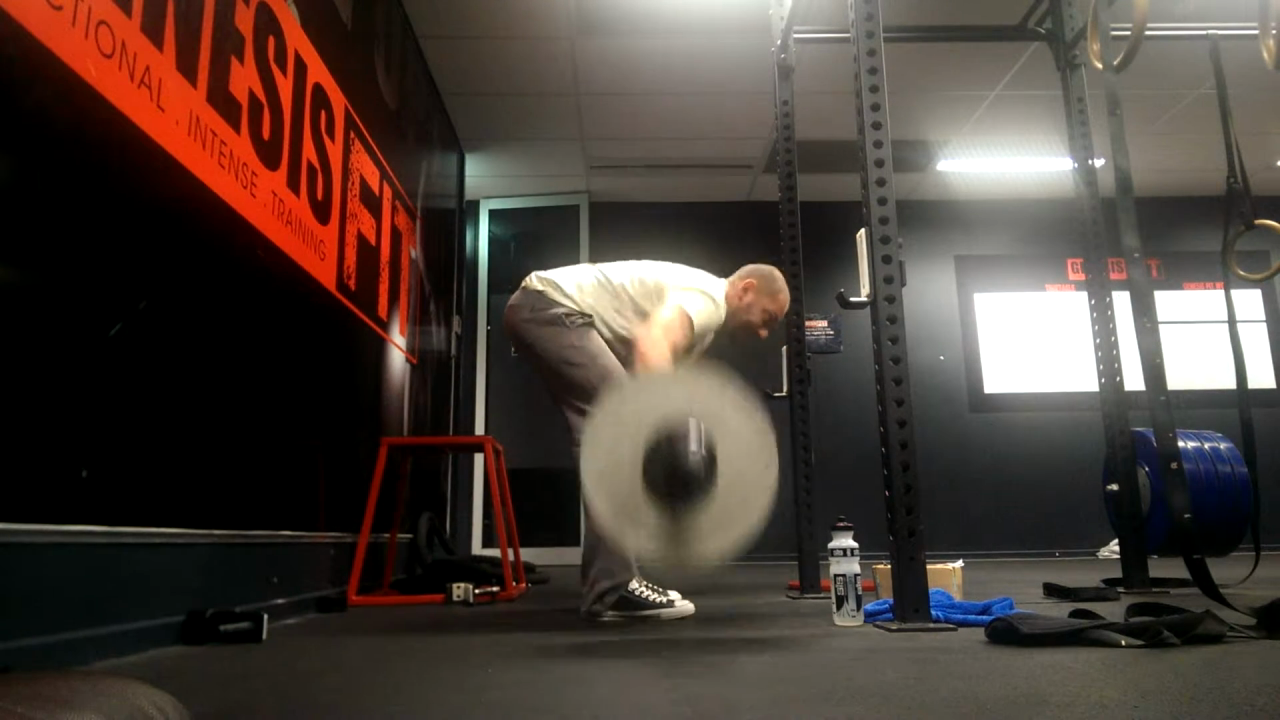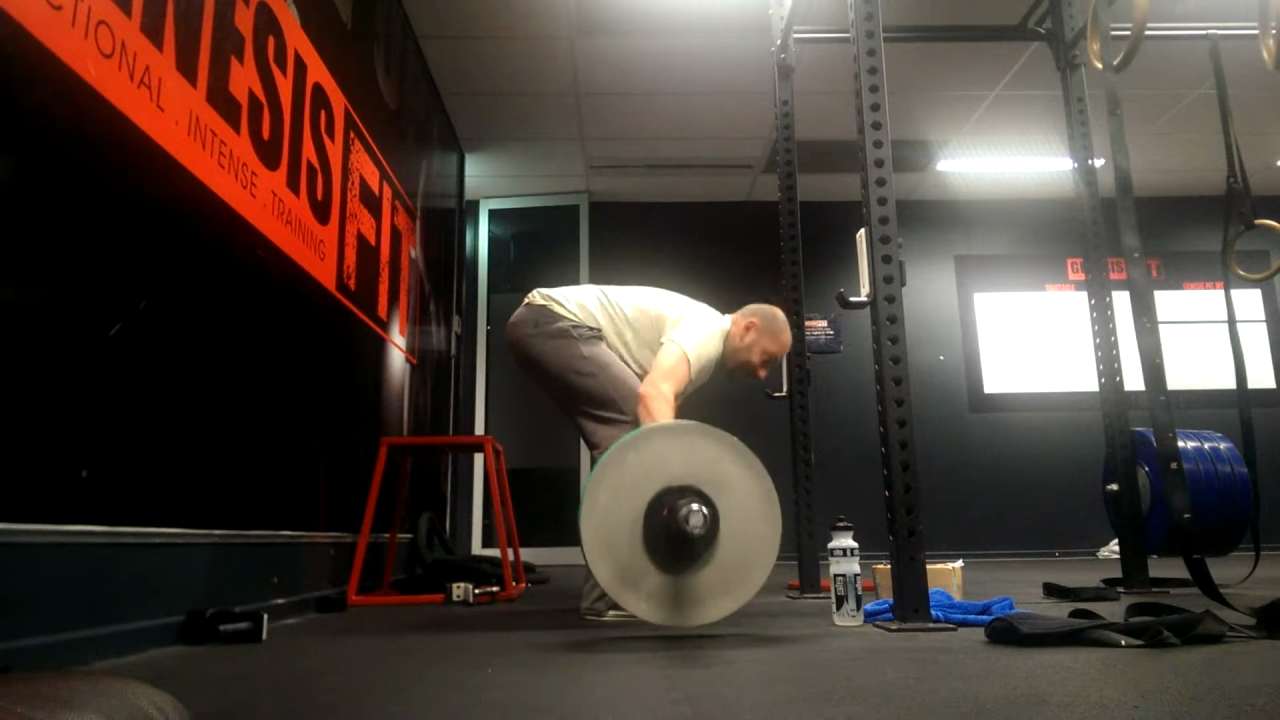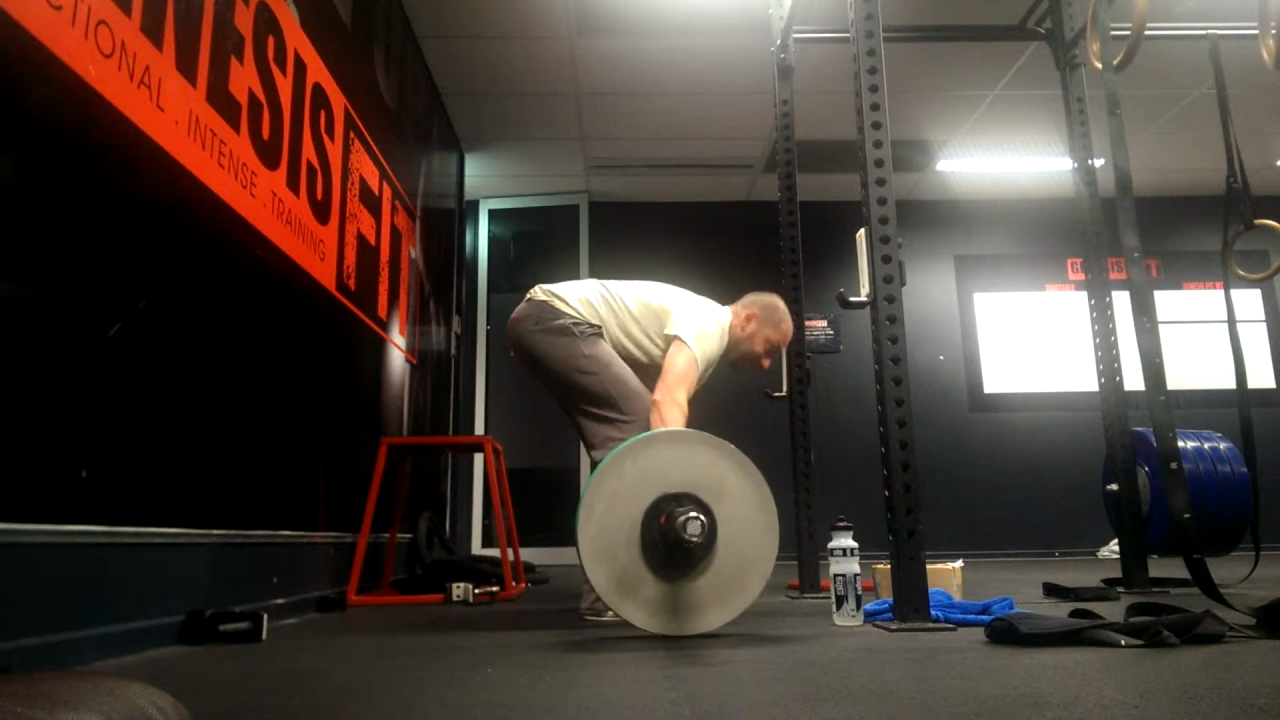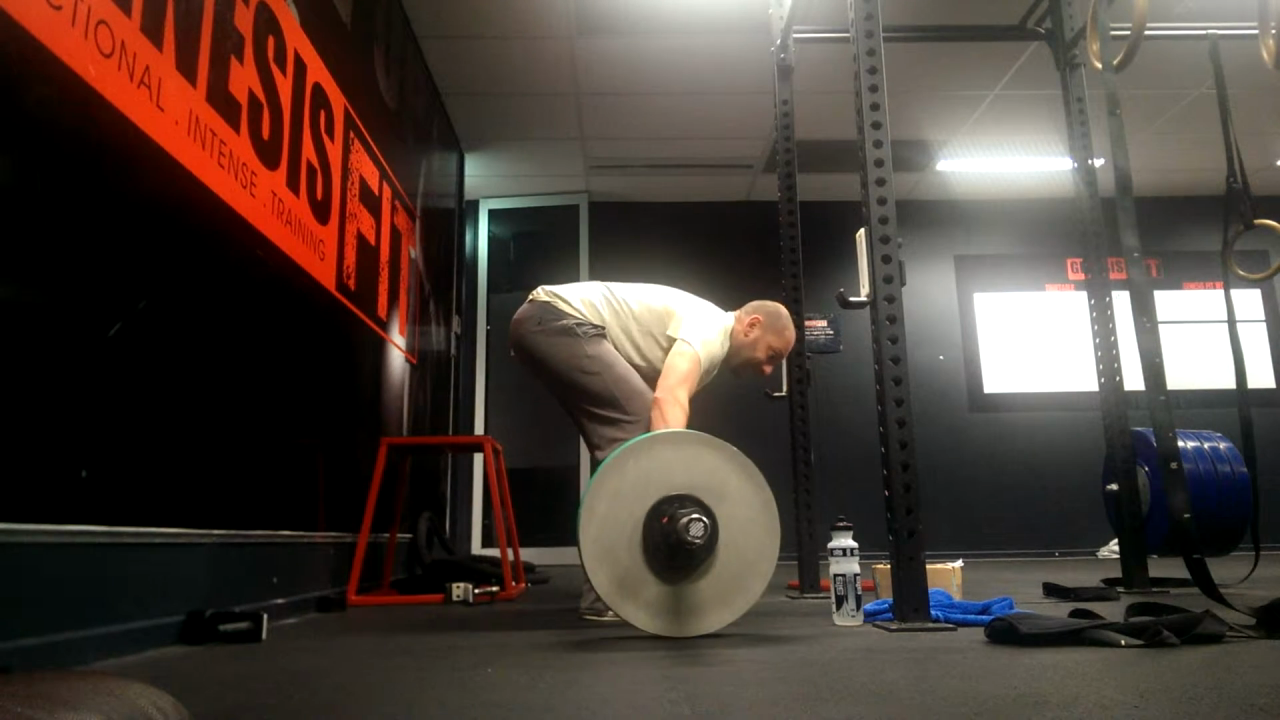
dt=0.2s
person 1, frame 1
left shoulder: (692, 309)
right shoulder: (707, 298)
right elbow: (651, 341)
left hip: (543, 310)
right hip: (548, 306)
left ankle: (611, 580)
right ankle: (612, 589)
person 1, frame 2
left shoulder: (703, 340)
right shoulder: (706, 330)
right elbow: (654, 395)
left hip: (540, 326)
right hip: (551, 321)
left knee: (629, 431)
right knee: (637, 430)
person 1, frame 3
left shoulder: (704, 337)
right shoulder: (710, 324)
left elbow: (661, 401)
right elbow: (667, 401)
left hip: (540, 321)
right hip: (552, 317)
left knee: (629, 433)
right knee: (637, 429)
person 1, frame 4
left shoulder: (706, 347)
right shoulder: (712, 328)
right elbow: (668, 400)
left hip: (541, 323)
right hip: (554, 319)
left knee: (630, 431)
right knee: (640, 428)
